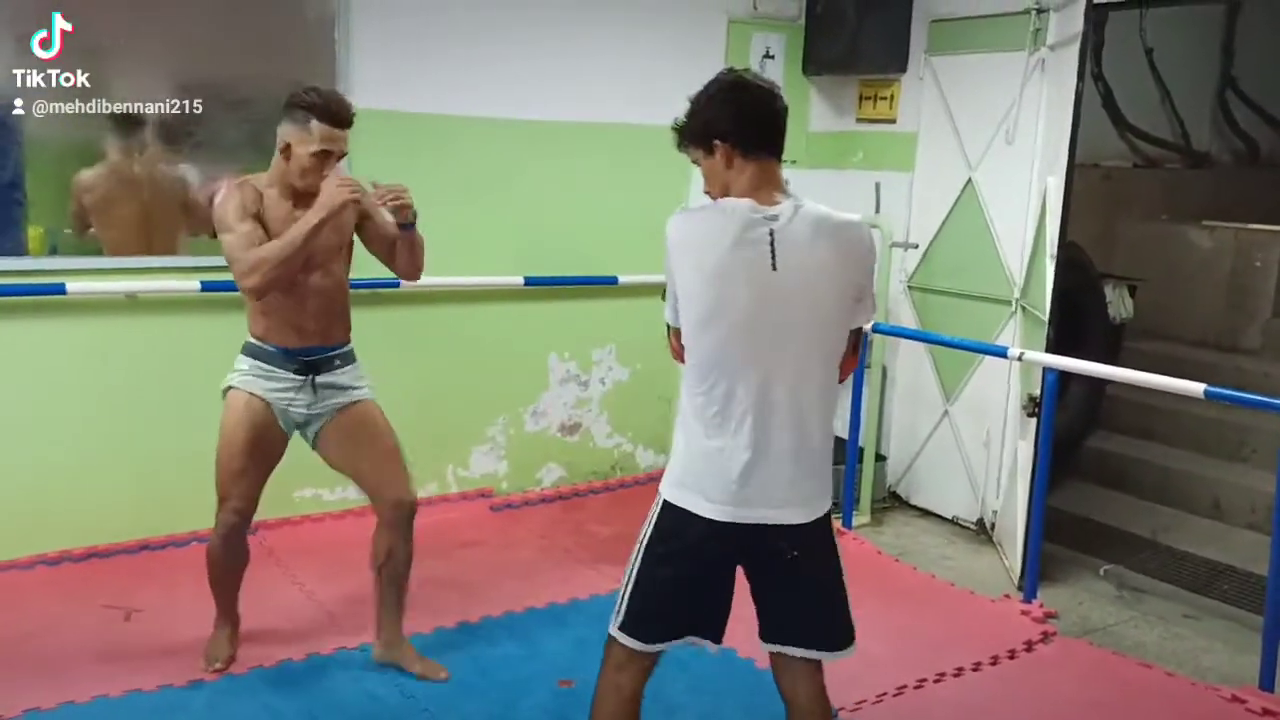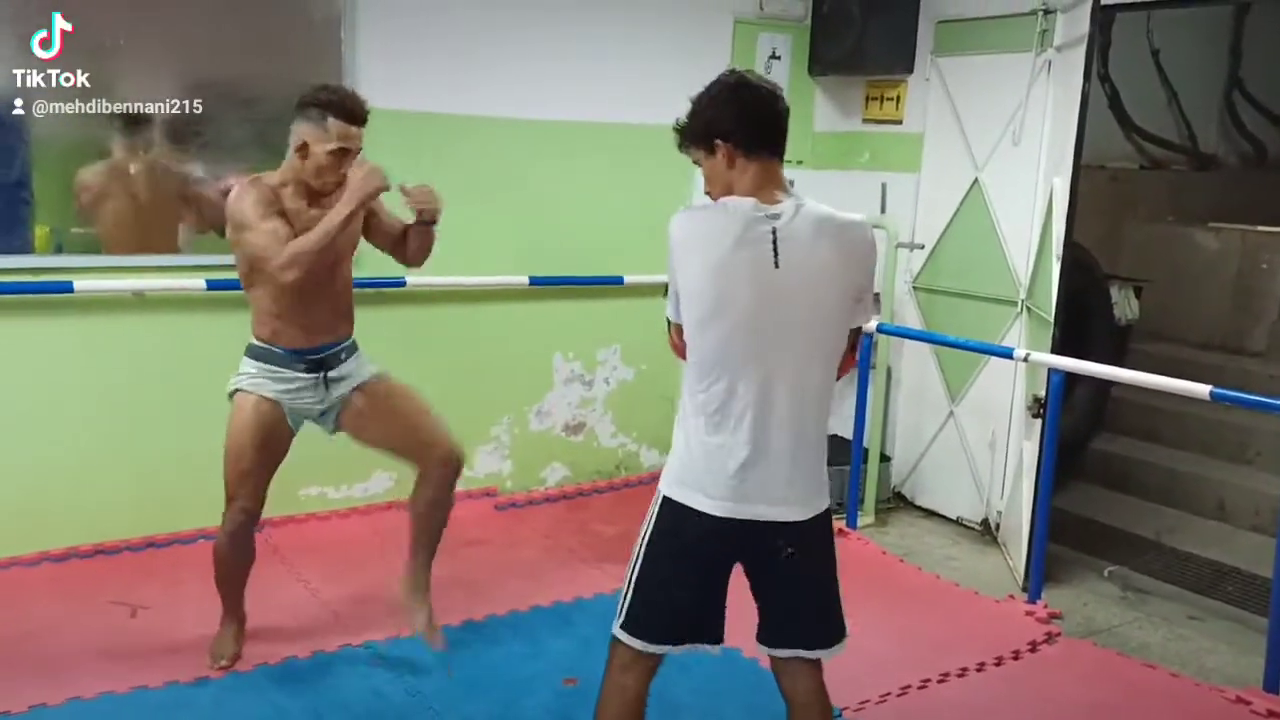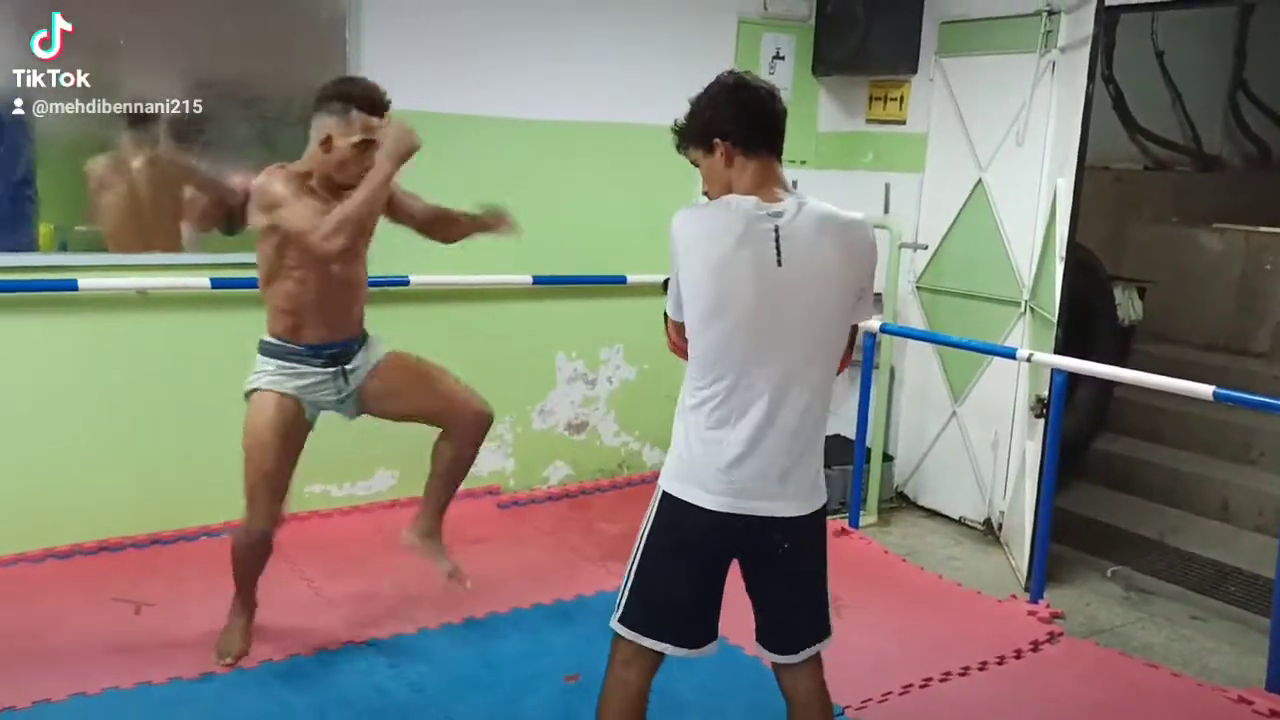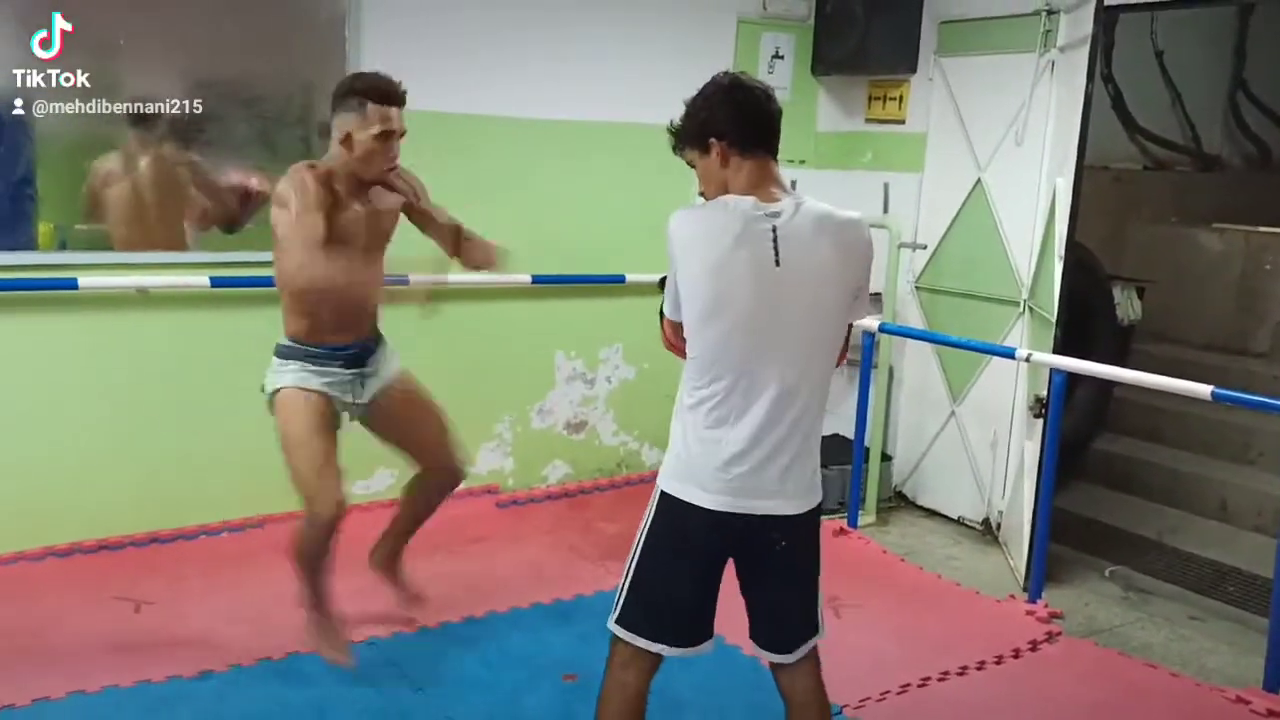
dt=0.1s
person 1, frame 1
left shoulder: (688, 233)
right shoulder: (849, 239)
right elbow: (843, 357)
left hip: (700, 494)
right hip: (797, 499)
left knee: (627, 659)
person 1, frame 2
left shoulder: (691, 231)
right shoulder: (850, 239)
right elbow: (841, 356)
left hip: (699, 492)
right hip: (795, 497)
left knee: (632, 659)
right knee: (799, 667)
person 1, frame 3
left shoulder: (693, 229)
right shoulder: (851, 238)
right elbow: (838, 354)
left hip: (698, 488)
right hip: (793, 493)
left knee: (634, 655)
right knee: (799, 665)
person 1, frame 4
left shoulder: (690, 229)
right shoulder: (848, 237)
left hip: (696, 487)
right hip: (788, 492)
left knee: (632, 656)
right knee: (797, 665)
person 2, frame 1
left shoulder: (346, 199)
right shoulder: (238, 198)
left elbow: (406, 267)
right elbow: (256, 281)
left wrist: (405, 222)
right wrist: (324, 211)
left hip: (339, 374)
right hip: (266, 374)
left knee: (401, 505)
right knee: (233, 519)
left ankle: (391, 636)
right ankle: (226, 623)
person 2, frame 2
left shoulder: (356, 193)
right shoulder: (252, 197)
left elbow: (410, 255)
right elbow: (290, 271)
left wrist: (425, 220)
right wrist: (349, 204)
left hip: (344, 367)
right hip: (271, 374)
left knee: (445, 457)
right knee: (240, 519)
left ankle: (417, 583)
right ankle: (232, 620)
person 2, frame 3
left shoulder: (370, 184)
right shoulder: (276, 187)
left elbow: (433, 223)
right elbow: (327, 239)
left wrist: (477, 219)
right wrist: (390, 166)
left hip: (357, 356)
right hip: (286, 368)
left knee: (473, 414)
right knee: (261, 519)
left ankle: (427, 527)
right ankle: (242, 613)
person 2, frame 4
left shoulder: (393, 184)
right shoulder: (302, 186)
left elbow: (448, 232)
right elbow: (302, 271)
left wrist: (472, 246)
left hip: (371, 359)
right hip: (307, 367)
left knee: (445, 470)
right knee: (327, 507)
left ankle: (386, 556)
right ankle: (318, 602)
